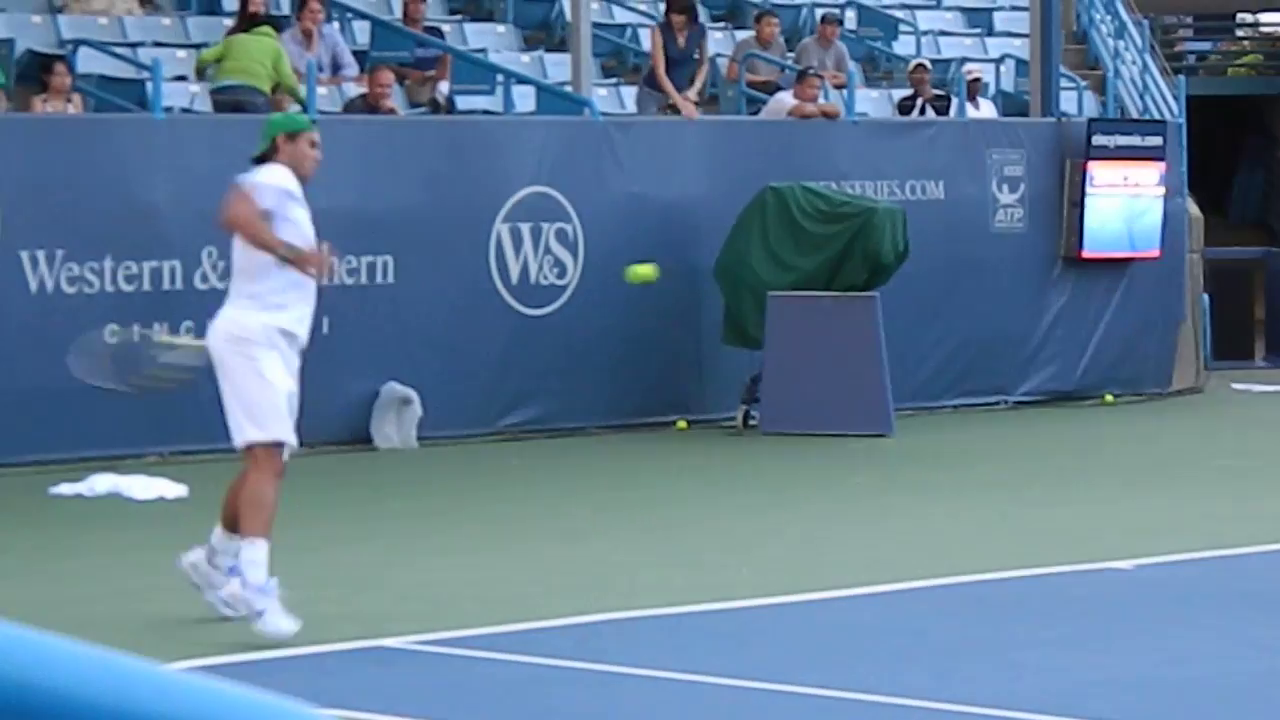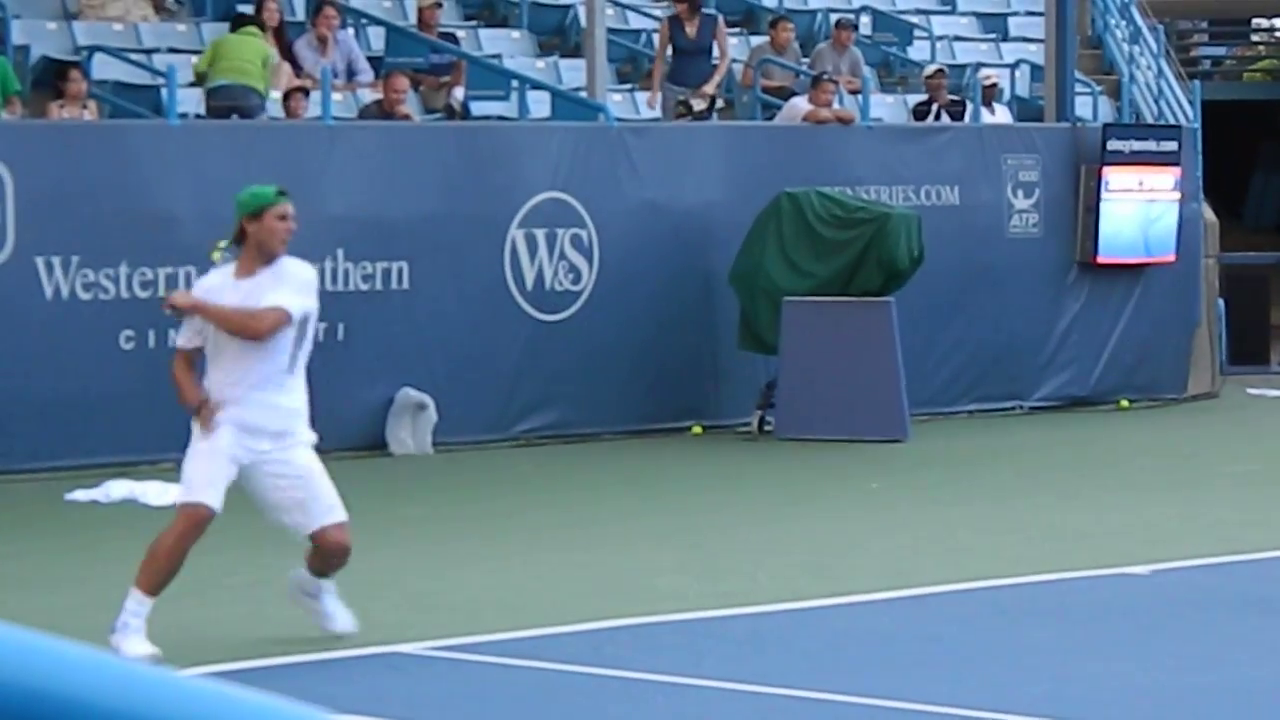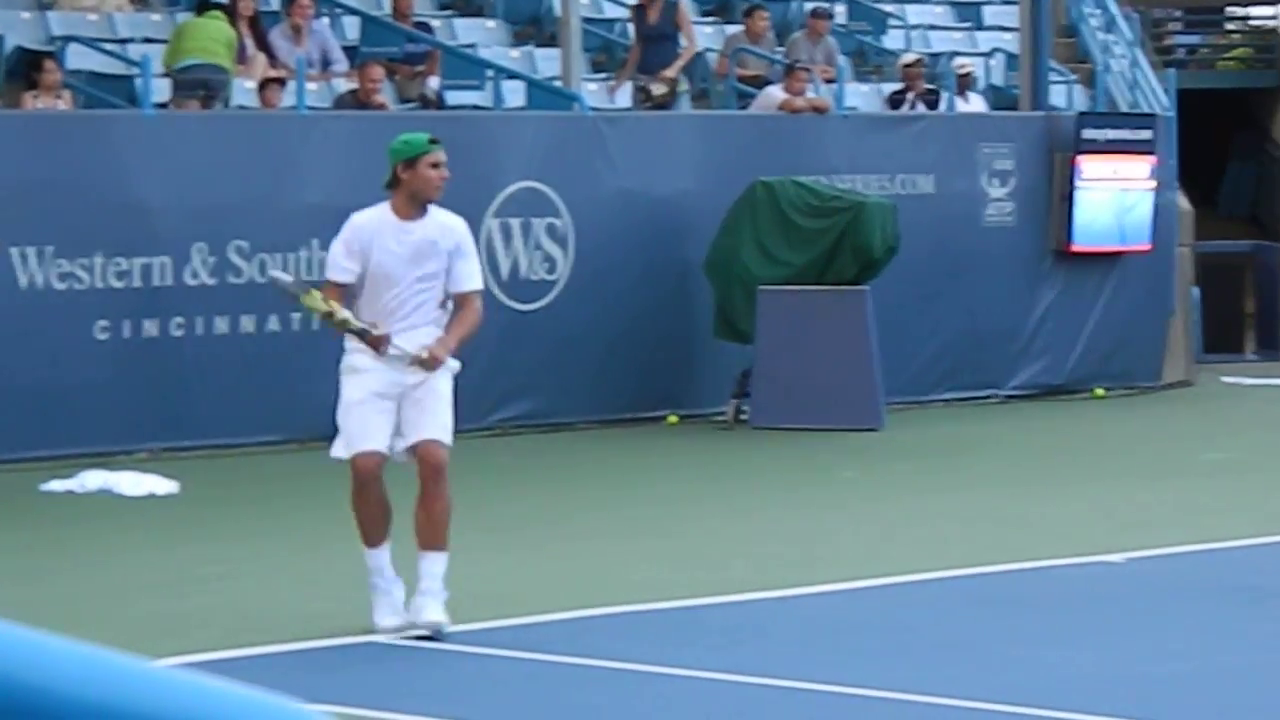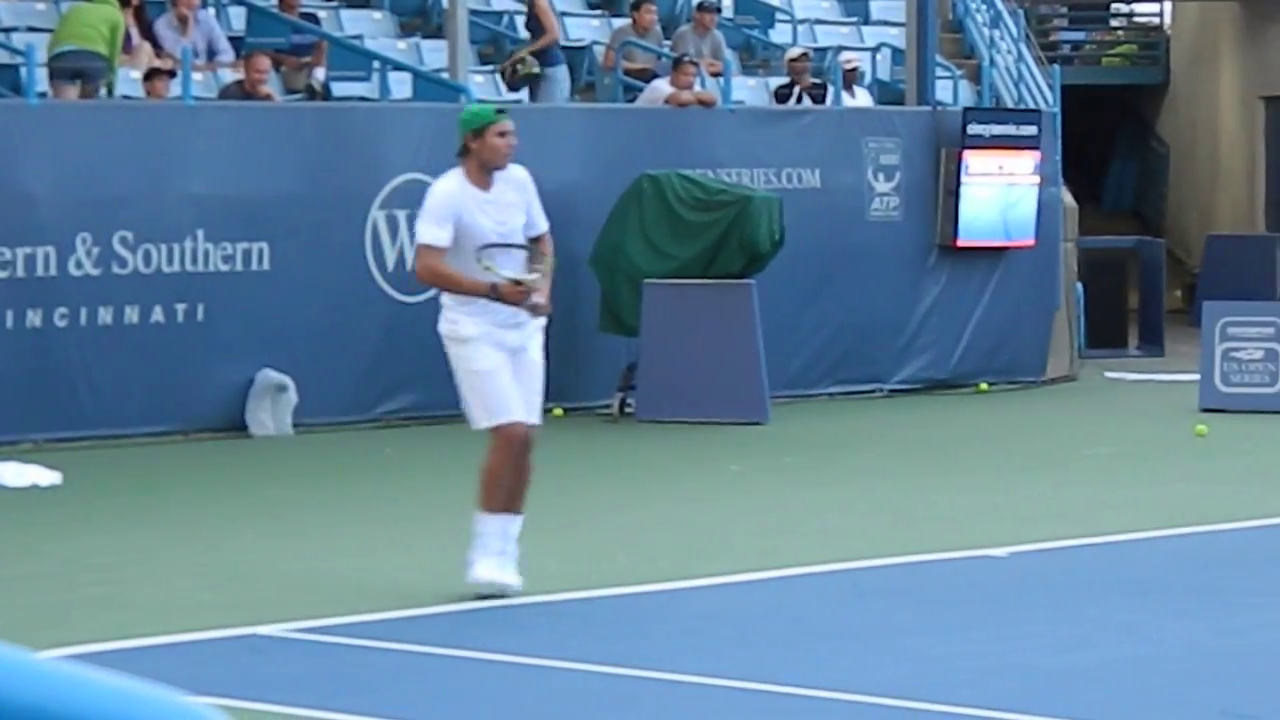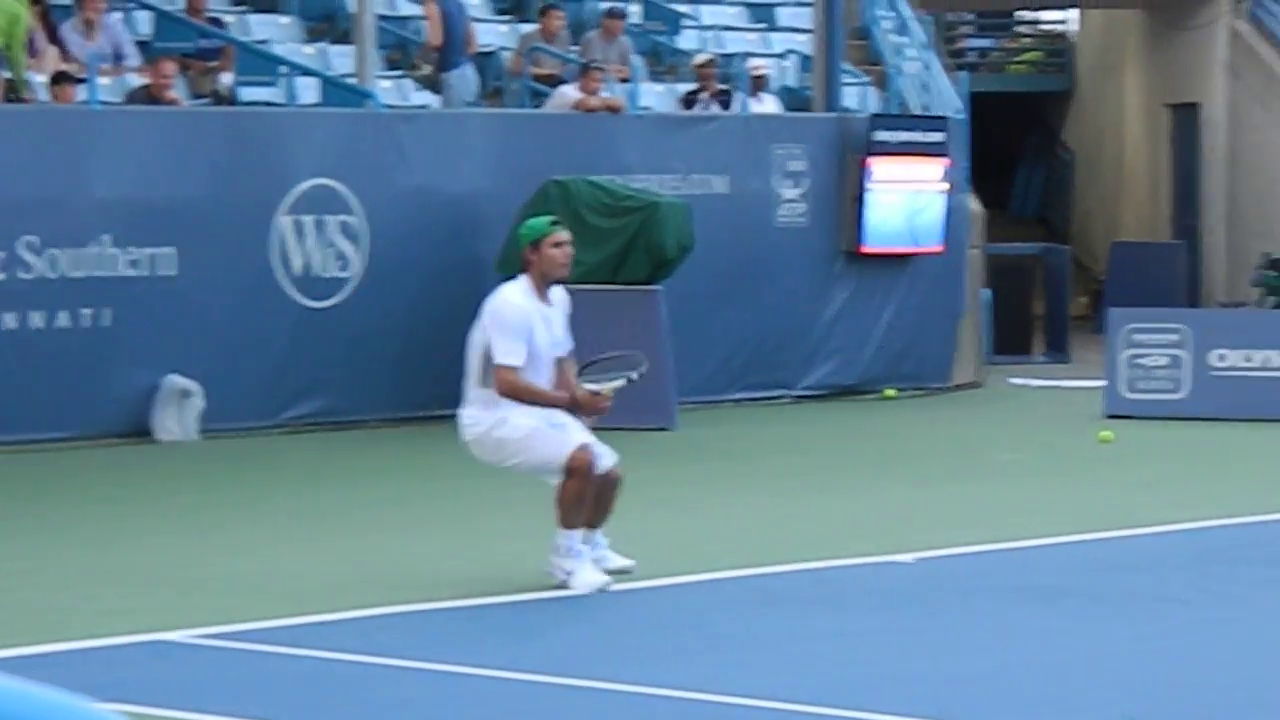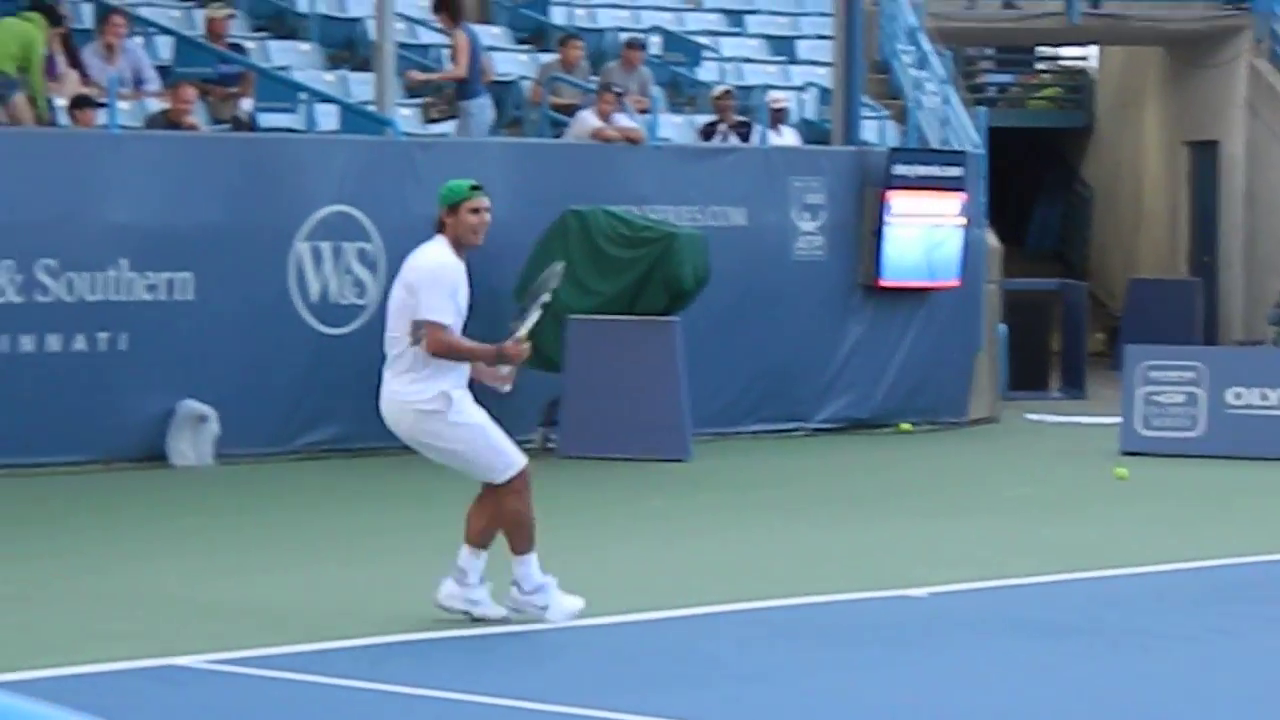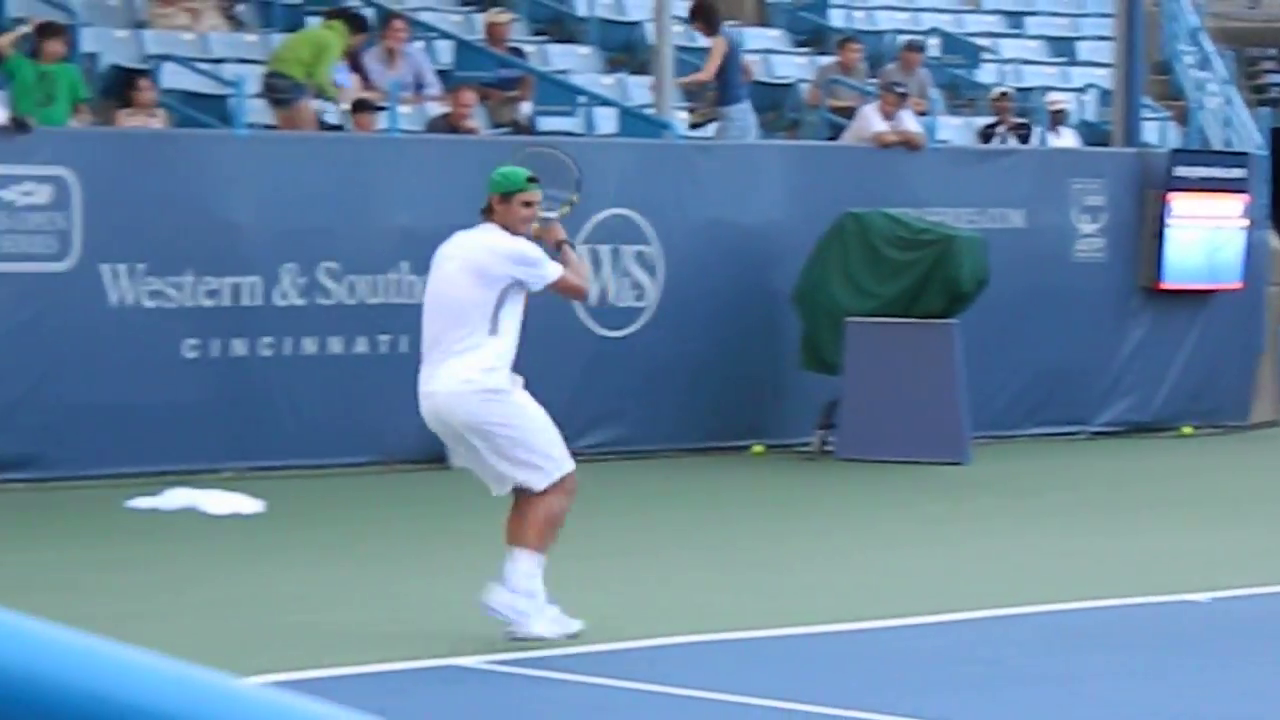
dt=0.4s
person 1, frame 1
left shoulder: (280, 196)
right shoulder: (273, 179)
right elbow: (240, 217)
right wrist: (295, 253)
left hip: (269, 342)
right hip: (254, 339)
left knee: (264, 462)
right knee: (267, 458)
left ankle: (212, 560)
right ankle: (255, 591)
person 1, frame 2
left shoulder: (299, 274)
right shoulder: (207, 287)
left elbow: (262, 327)
right elbow: (182, 362)
left wrist: (195, 307)
right wrist: (199, 405)
left hip: (282, 430)
right hip: (223, 426)
left knee: (336, 542)
right knee: (193, 516)
left ankle: (311, 582)
right ankle: (129, 620)
person 1, frame 3
left shoulder: (453, 229)
right shoulder: (361, 226)
left elbow: (470, 304)
right elbow: (331, 298)
left wrist: (444, 346)
right wrist: (362, 332)
left hip: (425, 368)
right hip: (367, 365)
left knee: (432, 462)
right knee: (365, 466)
left ankle: (429, 591)
right ankle: (382, 583)
person 1, frame 4
left shoulder: (520, 181)
right shoulder: (445, 195)
left elbow: (541, 243)
right elbow: (425, 268)
left wrist: (541, 288)
right wrist: (493, 292)
left hip: (521, 326)
right hip: (469, 331)
left knee: (526, 436)
right knee: (510, 433)
left ankle: (501, 544)
right ankle: (485, 548)
person 1, frame 5
left shoulder: (558, 298)
right shoulder: (511, 305)
left elbow: (561, 360)
right elbow: (508, 384)
left wrist: (577, 400)
right wrist: (572, 404)
left hip: (531, 414)
right hip: (492, 422)
left knee: (609, 473)
right knee: (579, 460)
left ankle: (592, 545)
right ankle: (568, 557)
person 1, frame 6
left shoulder: (444, 259)
right shoulder: (440, 265)
right elbow: (434, 343)
left wrist: (480, 366)
right wrist: (495, 354)
left hip: (417, 396)
right hip: (426, 401)
left knee: (499, 482)
right knee: (515, 479)
left ankle: (465, 586)
right ankle: (532, 589)
person 1, frame 7
left shoulder: (455, 247)
right shoulder: (511, 251)
right elbow: (580, 287)
right wrist: (564, 245)
left hip: (437, 395)
right hip: (481, 391)
left knee: (528, 489)
right knee: (559, 486)
left ankle: (524, 599)
right ankle: (518, 596)
